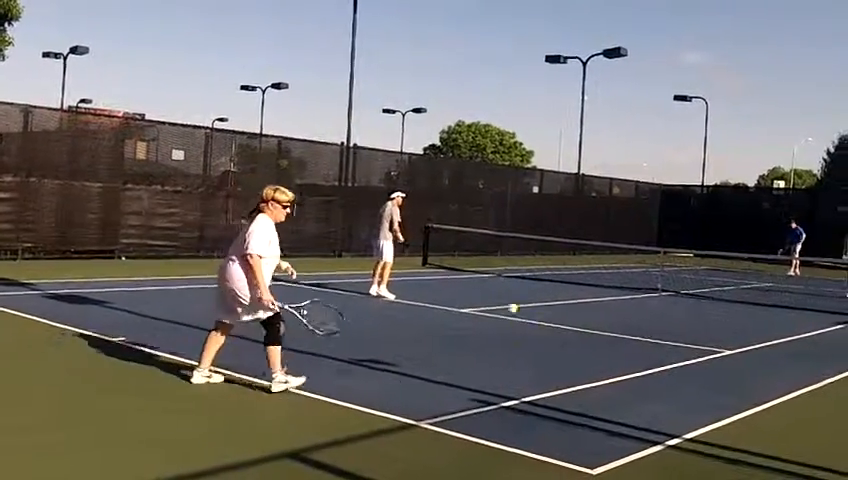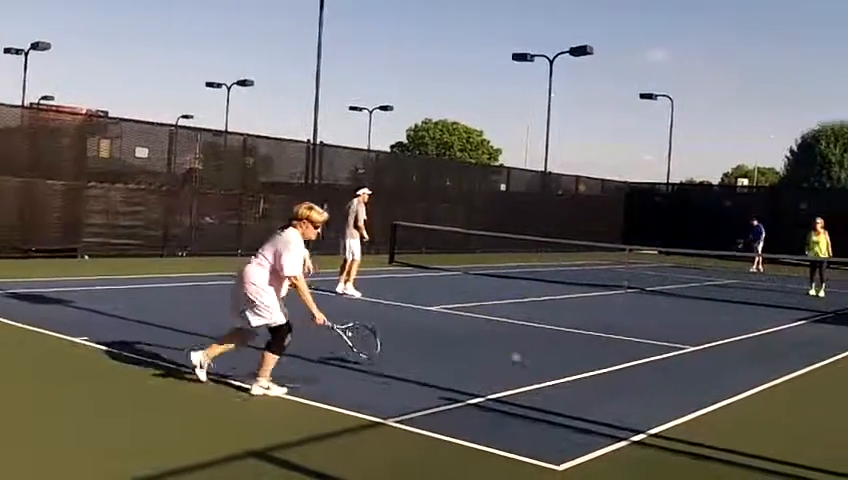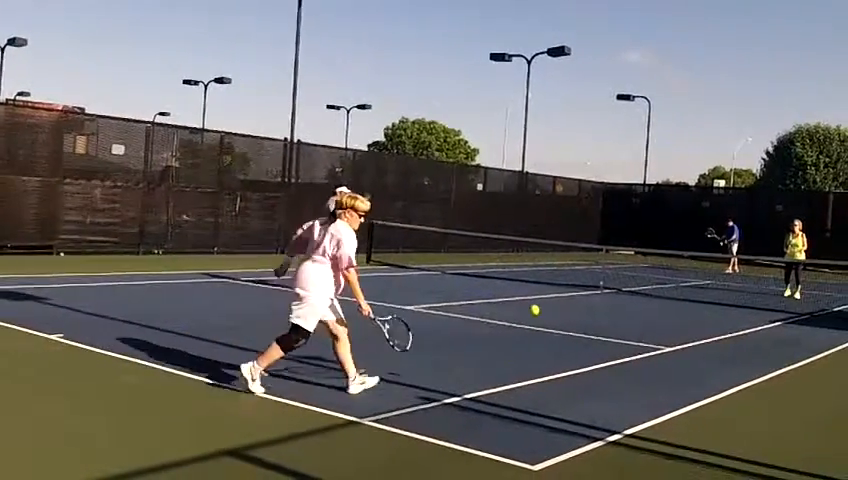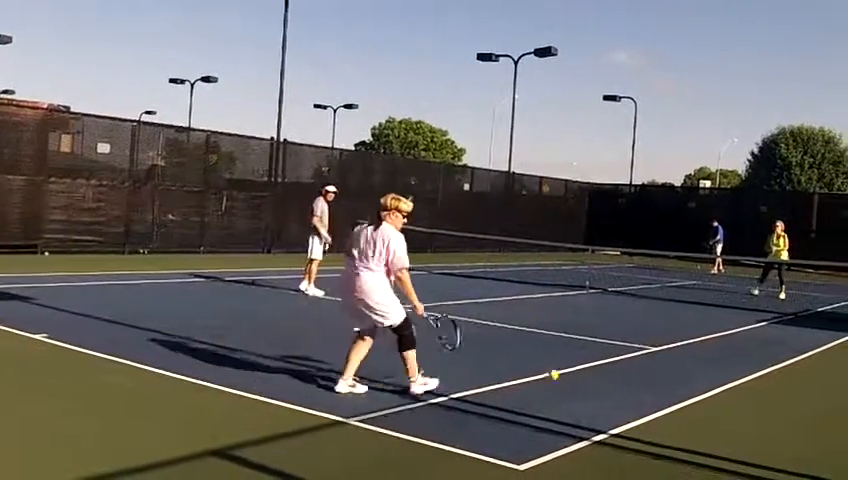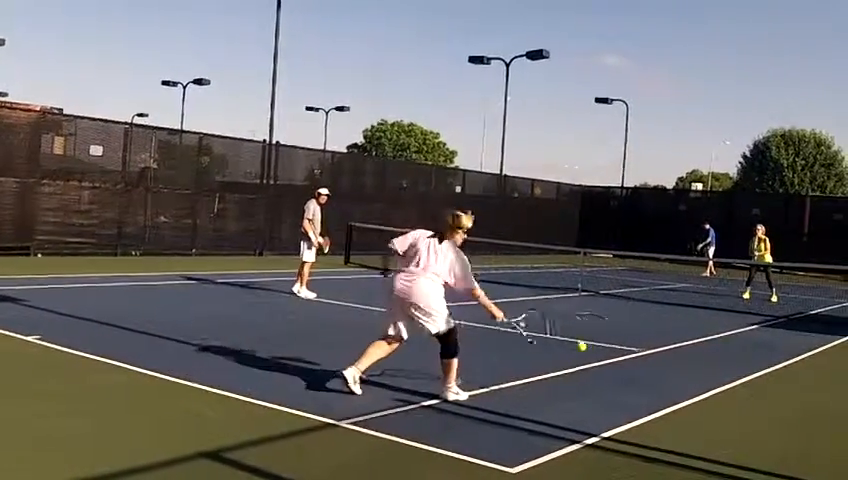
dt=0.3s
person 1, frame 1
left shoulder: (263, 224)
right shoulder: (262, 225)
right elbow: (252, 257)
left wrist: (281, 263)
right wrist: (263, 289)
left hip: (233, 279)
right hip: (243, 281)
left knee: (224, 325)
right knee: (274, 324)
left ankle: (201, 371)
right ankle: (278, 378)
person 1, frame 2
left shoulder: (288, 233)
right shoulder: (292, 243)
right elbow: (295, 279)
left wrist: (306, 259)
right wrist: (314, 310)
left hip: (254, 285)
right hip: (258, 286)
left knee: (245, 331)
right knee: (283, 332)
left ankle: (203, 356)
right ankle: (261, 382)
person 1, frame 3
left shoulder: (320, 224)
right shoulder: (346, 234)
left elbow: (296, 243)
right elbow: (348, 271)
right wrist: (361, 301)
left hip: (321, 287)
right hip: (315, 285)
left knee: (340, 330)
right knee: (299, 334)
left ankle: (354, 379)
right ankle: (254, 368)
person 1, frame 4
left shoulder: (362, 229)
right shoulder: (394, 237)
left elbow: (349, 252)
right elbow: (401, 273)
right wrist: (415, 302)
left hip: (352, 285)
right hip: (372, 288)
left knee: (366, 335)
right knee: (405, 330)
left ankle: (345, 380)
right ankle: (415, 380)
person 1, frame 5
left shoulder: (420, 235)
right shoulder: (456, 255)
left elbow: (394, 247)
right elbow: (473, 289)
right wrist: (492, 308)
left hip: (401, 289)
right hip: (424, 293)
left knee: (391, 340)
right knee: (449, 338)
left ankle: (354, 370)
right ankle: (450, 388)
